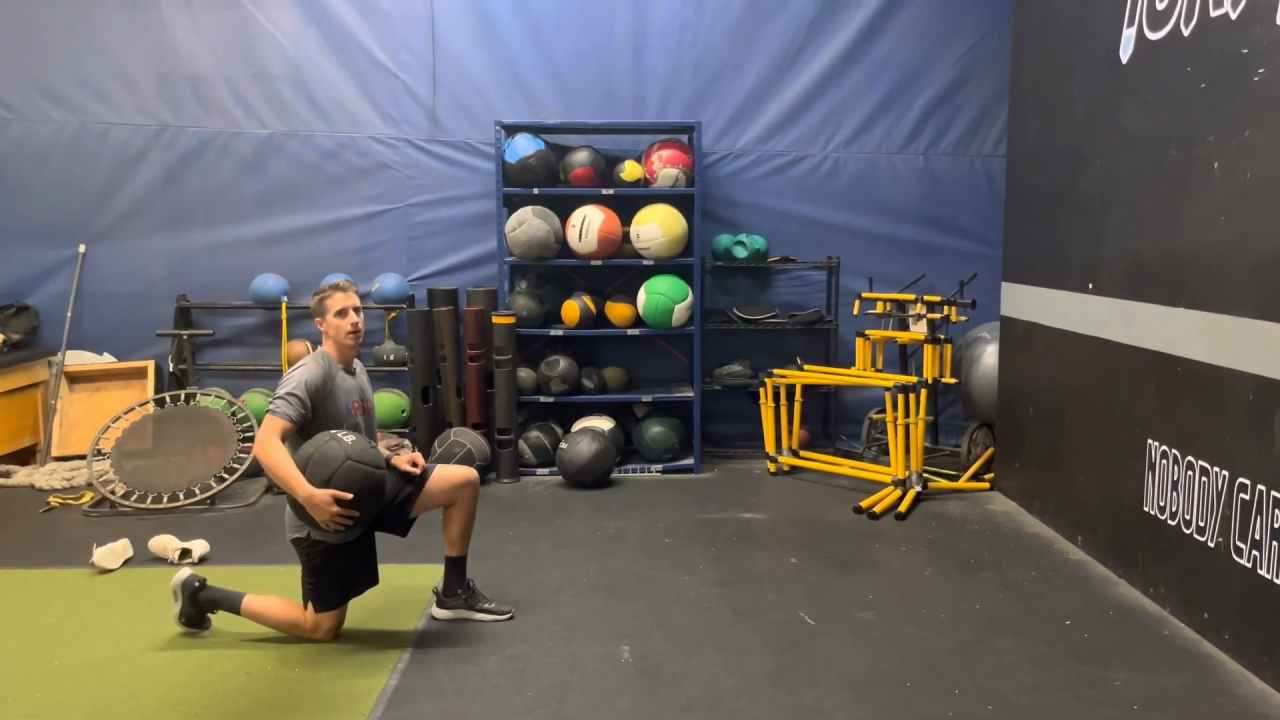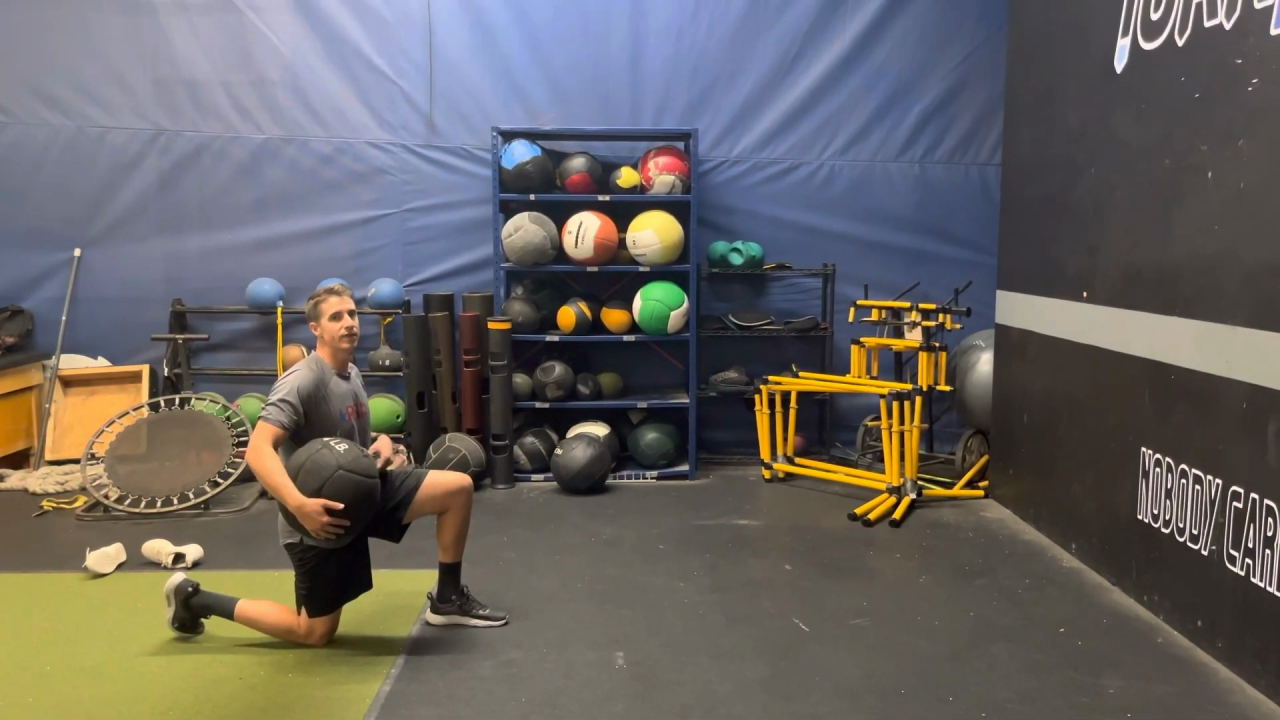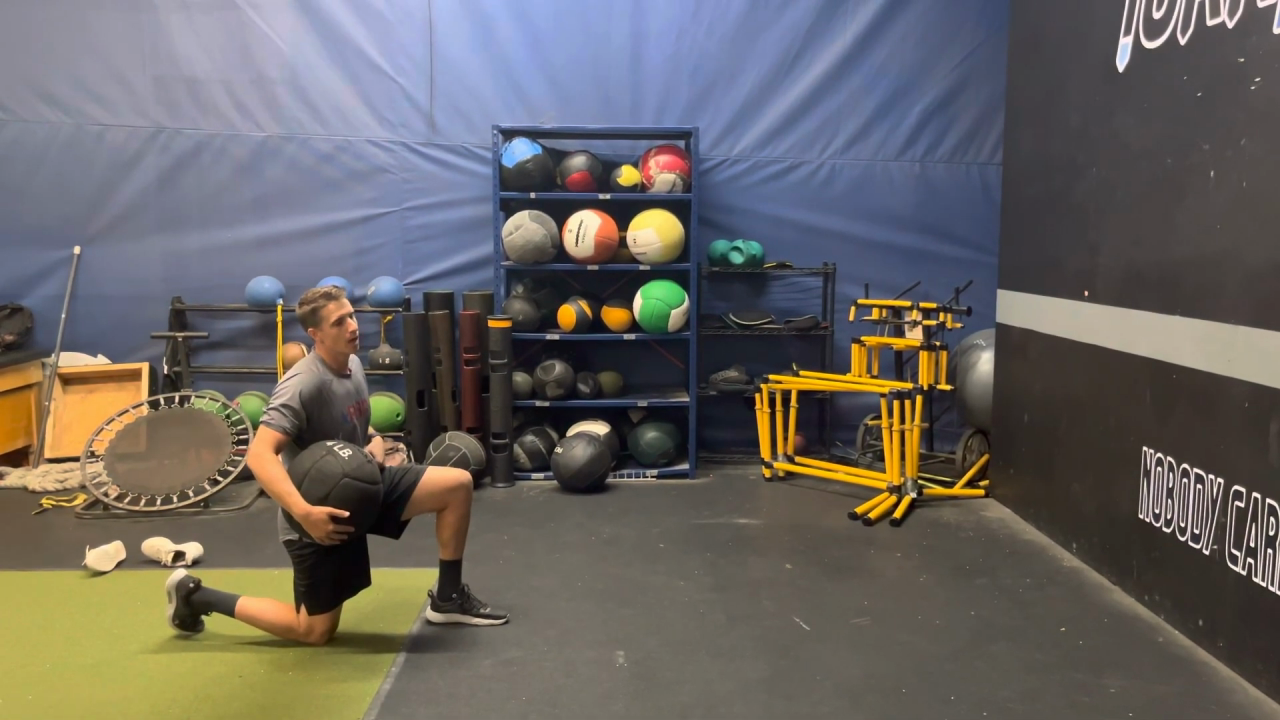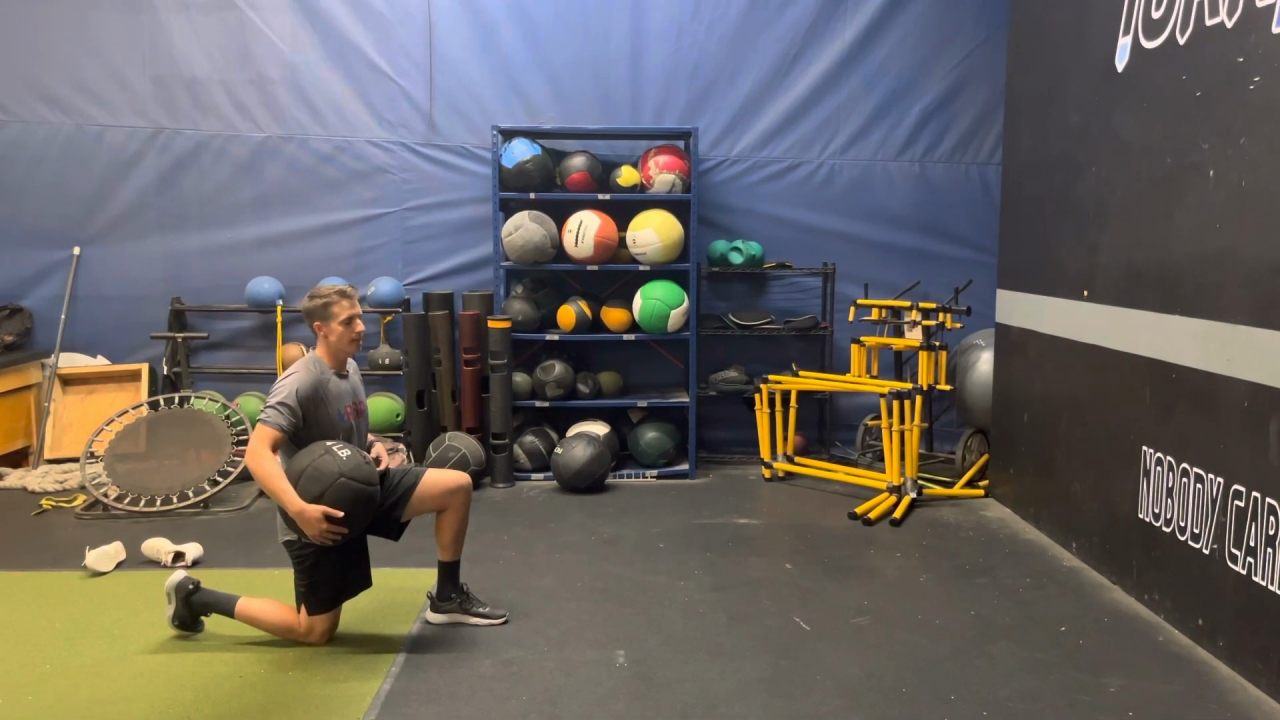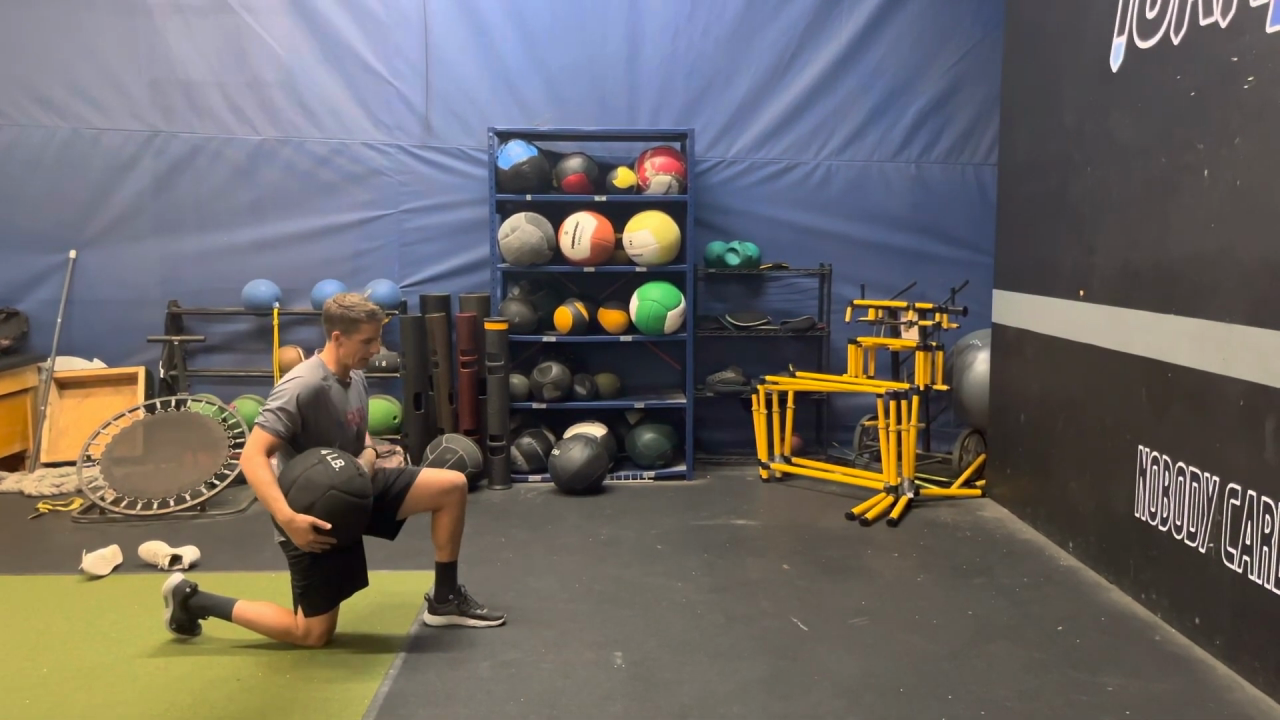
dt=1s
person 1, frame 1
left shoulder: (357, 369)
right shoulder: (309, 376)
right elbow: (266, 443)
left wrist: (392, 457)
right wrist: (308, 496)
right hip: (326, 514)
left knee: (465, 480)
right knee: (322, 627)
left ankle: (453, 593)
right ankle: (201, 594)
person 1, frame 2
left shoulder: (351, 373)
right shoulder: (302, 382)
right elbow: (258, 450)
left wrist: (380, 441)
right wrist: (298, 505)
right hip: (319, 519)
left knee: (459, 487)
right knee: (315, 632)
left ankle: (448, 599)
right ankle: (194, 599)
person 1, frame 3
left shoulder: (353, 364)
right shoulder: (303, 385)
right elbow: (260, 455)
left wrist: (375, 440)
right wrist: (304, 513)
right hip: (321, 513)
left knee: (458, 484)
right knee: (315, 630)
left ankle: (448, 597)
right ankle: (195, 595)
person 1, frame 4
left shoulder: (350, 368)
right shoulder: (300, 384)
right elbow: (257, 453)
left wrist: (374, 444)
right wrist: (298, 510)
right hip: (320, 515)
left knee: (458, 486)
right knee: (316, 630)
left ankle: (448, 598)
right ankle: (194, 596)
person 1, frame 5
left shoulder: (354, 375)
right shoulder: (302, 388)
right elbow: (253, 457)
left wrist: (368, 454)
right wrist: (287, 519)
right hip: (315, 516)
left knee: (453, 486)
right knee: (313, 633)
left ankle: (445, 599)
right ankle: (192, 600)
